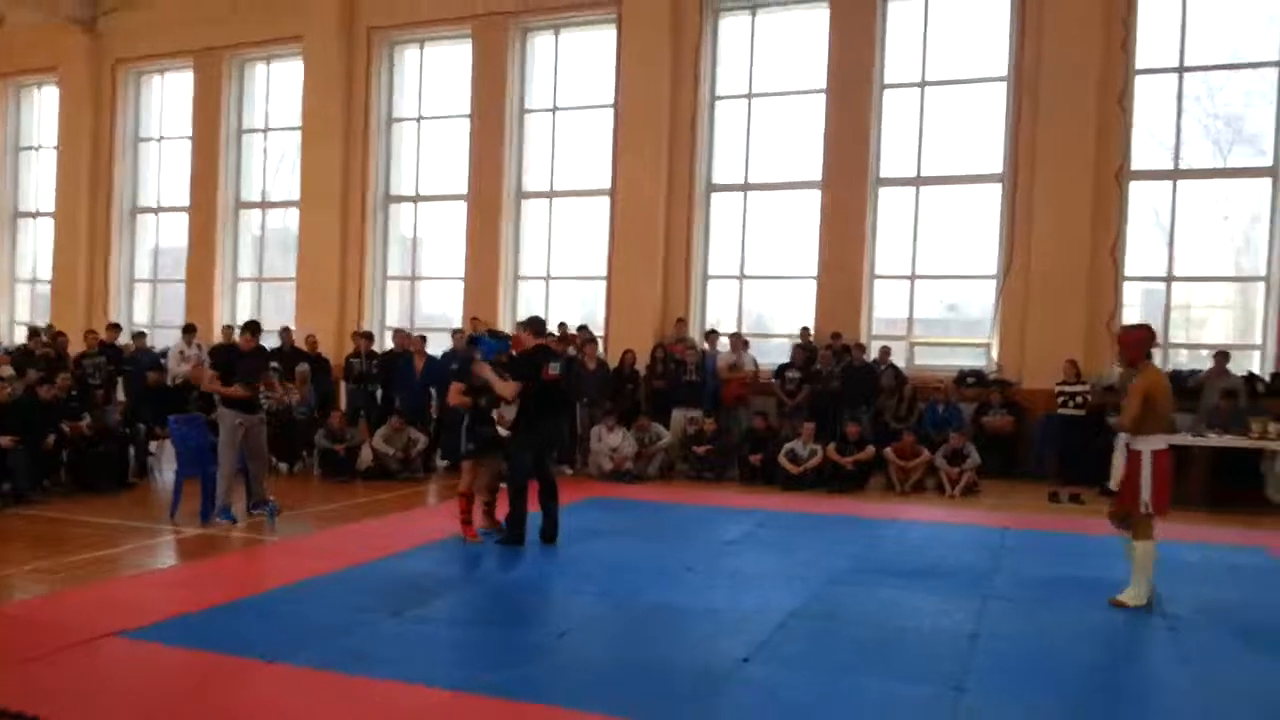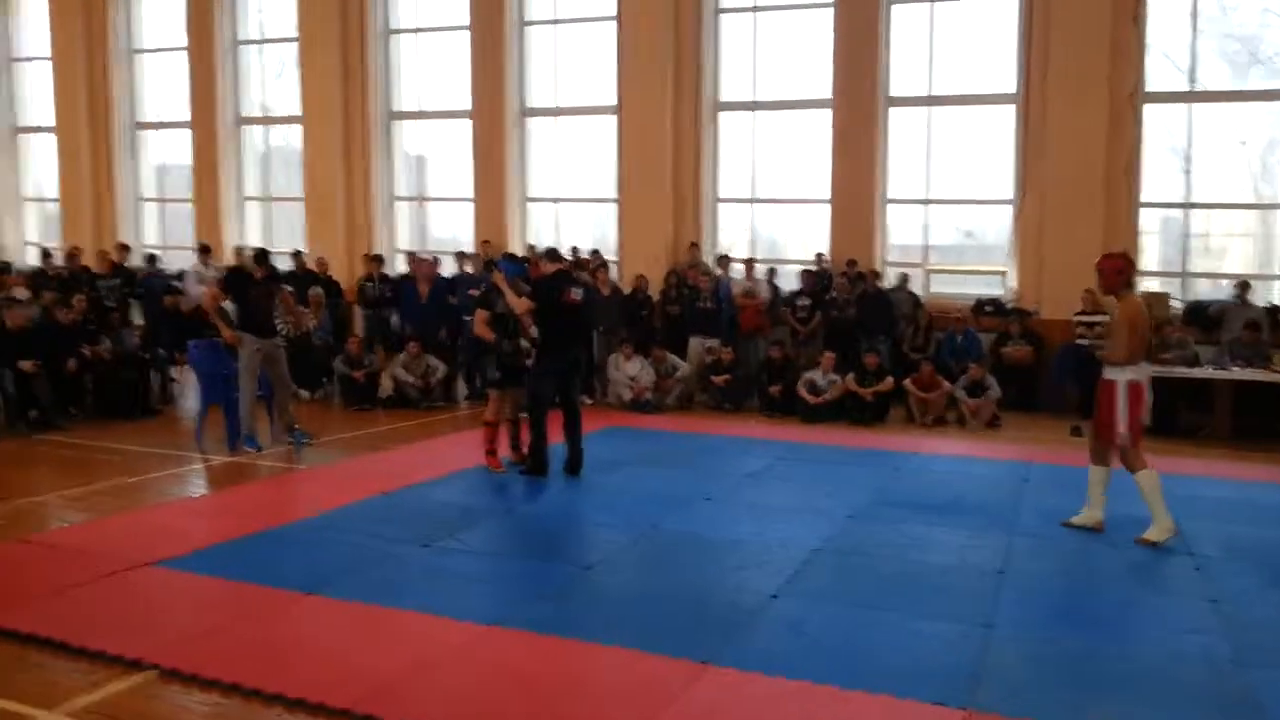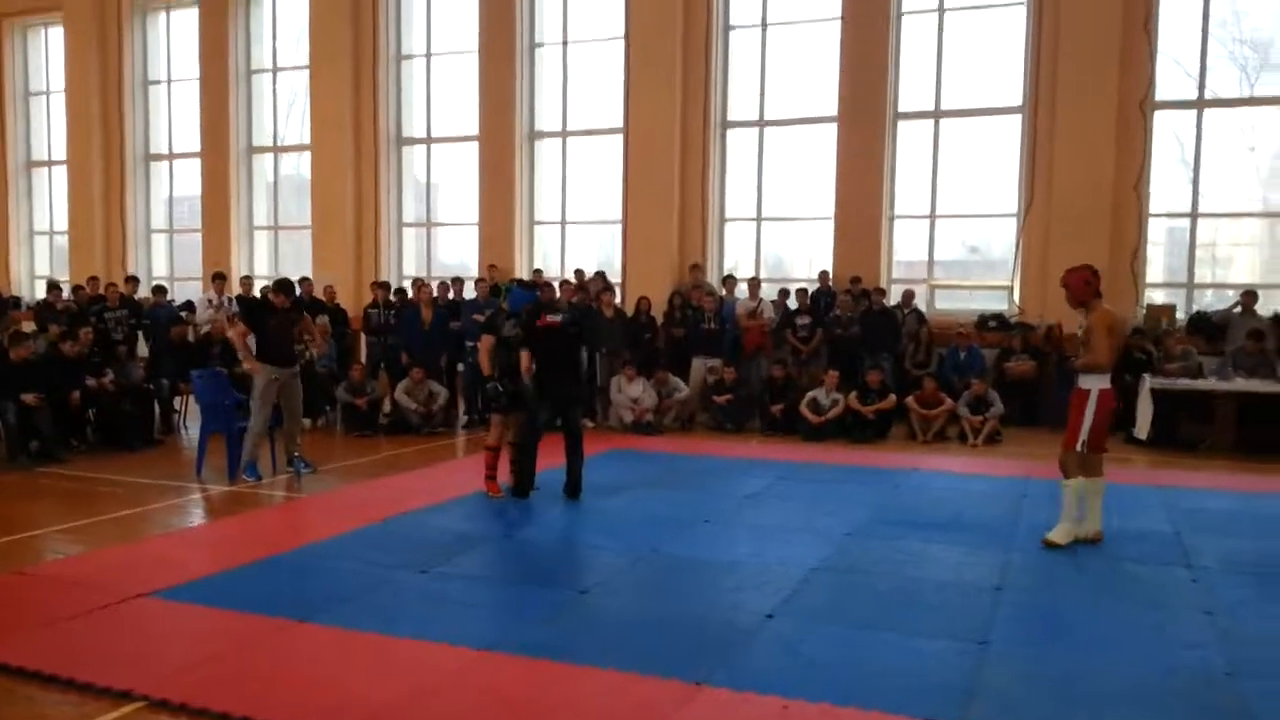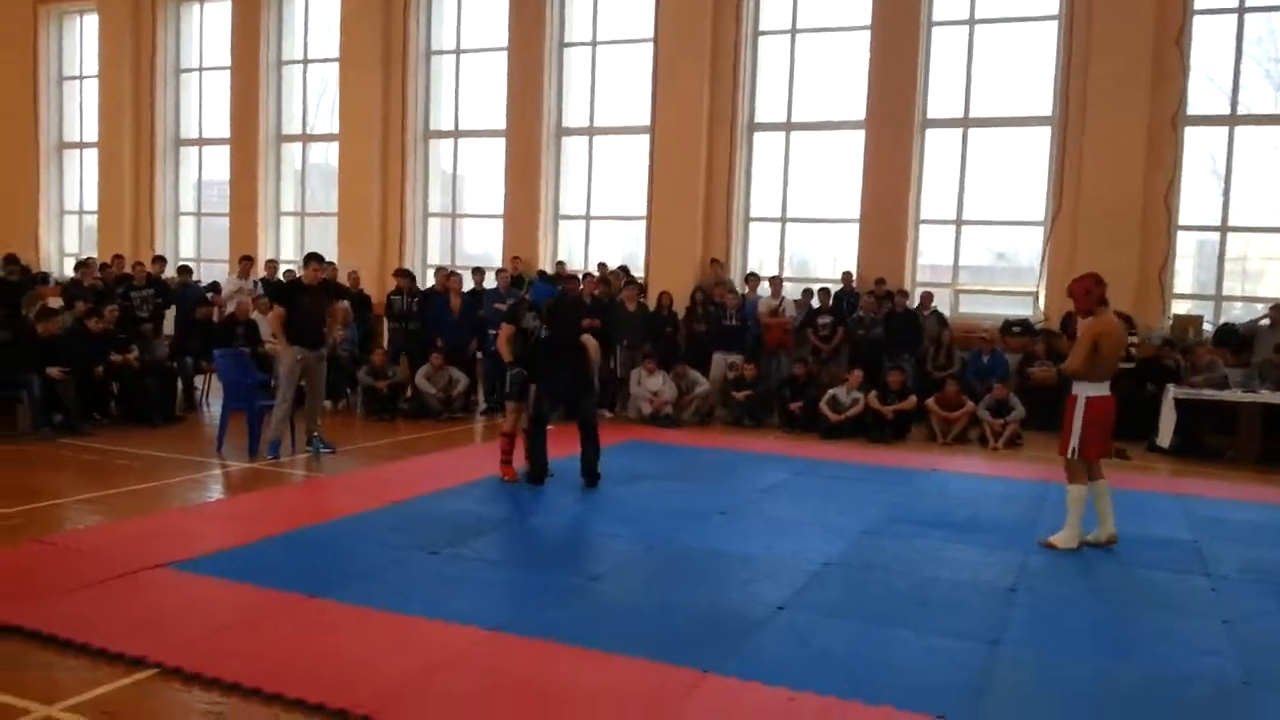
dt=0.4s
person 1, frame 1
left shoulder: (1143, 381)
right shoulder: (1157, 377)
left elbow: (1126, 423)
right elbow: (1167, 421)
left hip: (1147, 457)
right hip: (1148, 453)
left knee: (1141, 523)
right knee: (1120, 515)
left ankle: (1139, 591)
right ankle: (1142, 581)
person 1, frame 2
left shoulder: (1124, 310)
right shoulder: (1133, 305)
left elbow: (1117, 356)
left wrist: (1097, 353)
right wrist: (1106, 350)
left hip: (1121, 386)
right hip: (1118, 384)
left knee: (1130, 455)
right knee: (1099, 448)
left ankle: (1163, 522)
right ankle: (1093, 514)
person 1, frame 3
left shoulder: (1098, 318)
right shoulder: (1105, 316)
left elbow: (1101, 359)
left wrist: (1074, 363)
left hip: (1092, 394)
right hip: (1095, 392)
left knee: (1069, 460)
right knee: (1091, 462)
left ankle: (1065, 529)
right ankle: (1091, 526)
person 1, frame 4
left shoulder: (1092, 326)
right shoulder: (1118, 325)
left elbow: (1073, 366)
left wrist: (1062, 367)
left hip: (1086, 400)
right hip: (1104, 398)
left knee: (1075, 467)
right knee: (1092, 465)
left ankle: (1070, 535)
right ankle: (1106, 529)
person 2, frame 1
left shoulder: (525, 358)
right shoulder: (557, 358)
left elbow: (510, 393)
left wrist: (488, 373)
left hip: (528, 428)
right hip: (550, 428)
left knee: (518, 480)
right knee: (546, 478)
left ankle: (515, 533)
right ankle: (550, 532)
person 2, frame 2
left shoulder: (547, 283)
right shoulder: (580, 285)
left elbow: (521, 308)
left wrist: (504, 286)
left hip: (550, 356)
right hip: (574, 356)
left knee: (538, 408)
right knee: (571, 409)
left ankle: (538, 464)
right ankle: (574, 464)
person 2, frame 3
left shoulder: (531, 321)
right shoulder: (573, 318)
left elbow: (525, 367)
right elbow: (582, 357)
left wrist: (533, 387)
left hip: (546, 386)
right hip: (574, 385)
left knee: (530, 435)
right knee: (574, 436)
left ankle: (522, 487)
right ankle: (574, 487)
person 2, frame 4
left shoulder: (540, 344)
right shoulder: (574, 331)
left elbow: (536, 382)
right elbow: (592, 346)
right wrist: (593, 377)
left hip: (551, 383)
right hip: (580, 379)
left knee: (537, 425)
right knee: (588, 429)
left ankle: (537, 474)
right ankle: (590, 476)
person 3, frame 1
left shoulder: (261, 353)
right shoulder: (226, 353)
right elbow: (206, 383)
right wrist: (229, 391)
left hip: (255, 411)
right hip: (232, 412)
left knee: (260, 458)
right knee: (228, 461)
left ankle: (258, 500)
right ankle: (222, 507)
person 3, frame 2
left shoulder: (273, 275)
right shoulder: (239, 278)
left elbow: (281, 293)
right elbow: (209, 298)
left hip: (272, 336)
right hip: (249, 338)
left knee: (283, 383)
right knee: (249, 387)
left ankle: (291, 428)
right ankle: (248, 434)
person 3, frame 3
left shoulder: (294, 305)
right shoulder: (257, 309)
left elbow: (304, 321)
right elbow: (239, 335)
left wrist: (314, 337)
right wrist: (251, 361)
left hip: (291, 366)
right hip: (267, 368)
left knee: (294, 414)
right knee: (260, 416)
left ankle: (294, 456)
right ankle: (249, 463)
person 3, frame 4
left shoulder: (326, 289)
right shoulder: (290, 288)
right elbow: (276, 318)
left wrist: (328, 334)
right wrist: (284, 345)
left hip: (318, 349)
right hip: (294, 348)
left knee: (316, 395)
right knee: (285, 395)
left ankle: (313, 436)
right ankle: (274, 440)
person 4, frame 1
right shoulder: (466, 366)
right elbow: (453, 399)
left wrist: (496, 399)
right wrist: (478, 402)
left hip: (487, 422)
right hip: (470, 423)
left knee: (493, 468)
right knee: (469, 472)
left ankle: (488, 516)
right ankle: (466, 524)
person 4, frame 2
left shoulder: (516, 294)
right shoulder: (489, 294)
right elbow: (478, 327)
right wrist: (500, 341)
left hip: (514, 354)
right hip: (496, 355)
left knee: (514, 402)
right knee: (495, 402)
left ankle: (515, 450)
right ankle: (490, 453)
person 4, frame 3
left shoulder: (521, 317)
right shoulder: (494, 318)
right elbow: (484, 352)
right wrist: (489, 380)
left hip: (519, 379)
right hip: (501, 380)
left knee: (518, 427)
right knee: (498, 428)
left ankle: (515, 473)
right ankle: (490, 479)
person 4, frame 4
left shoulder: (539, 311)
right shoulder: (516, 308)
right elbow: (502, 341)
right wrist: (512, 366)
left hip: (535, 370)
right hip: (518, 369)
right knee: (514, 415)
right ankle: (505, 464)
